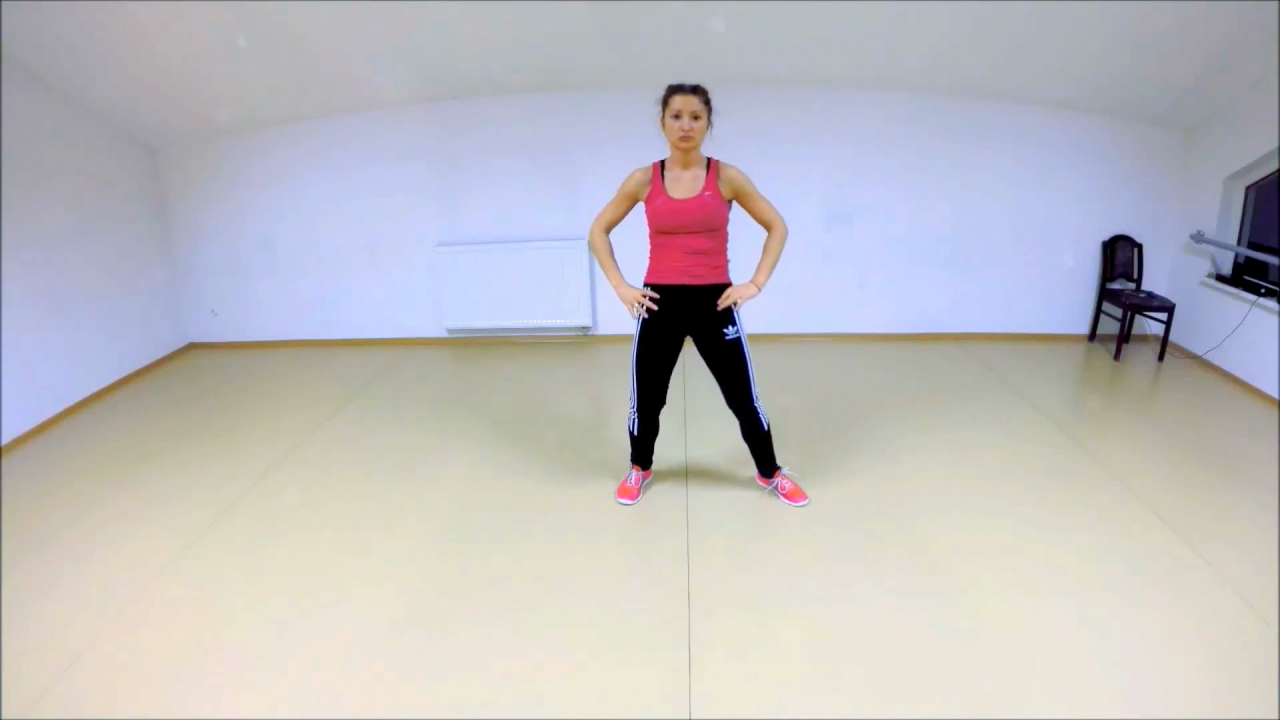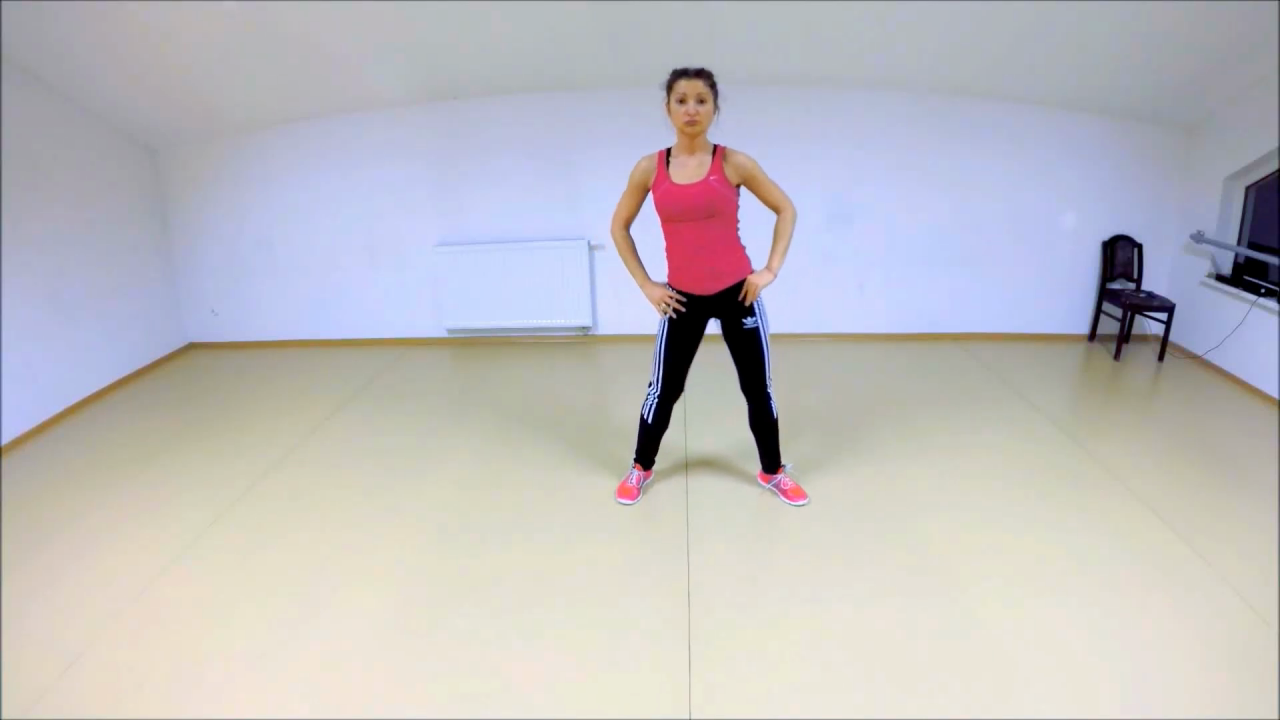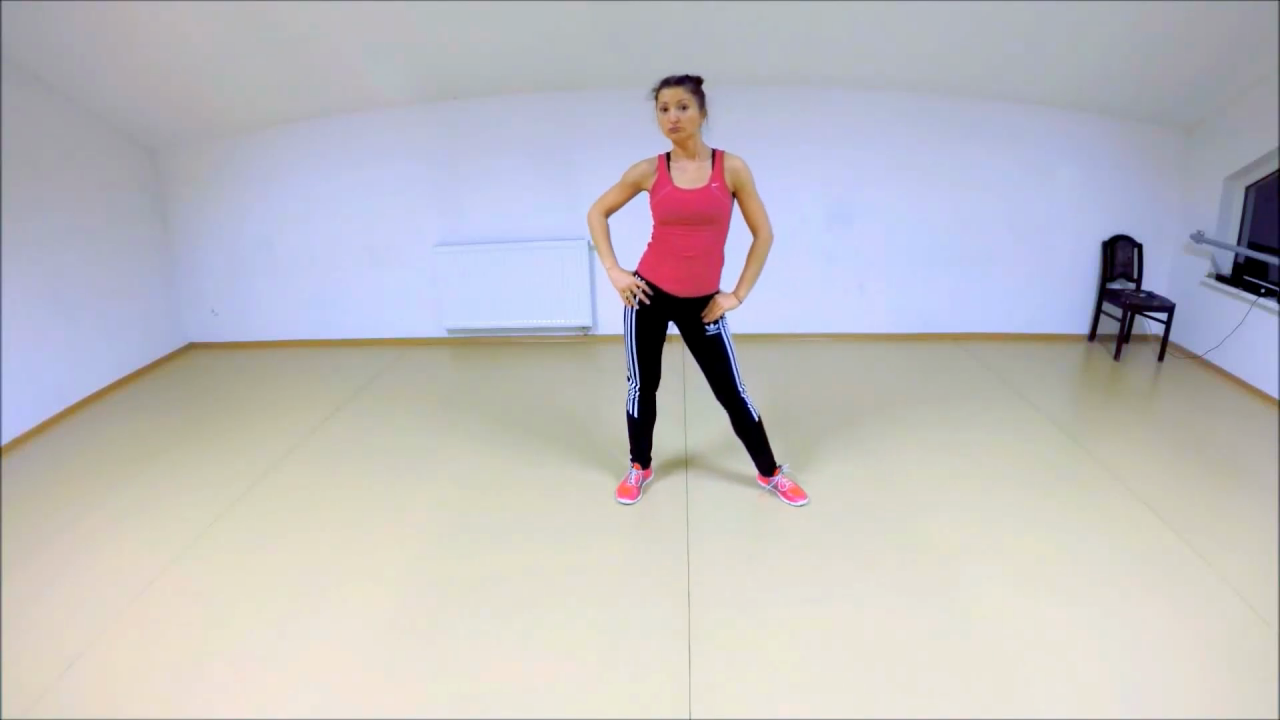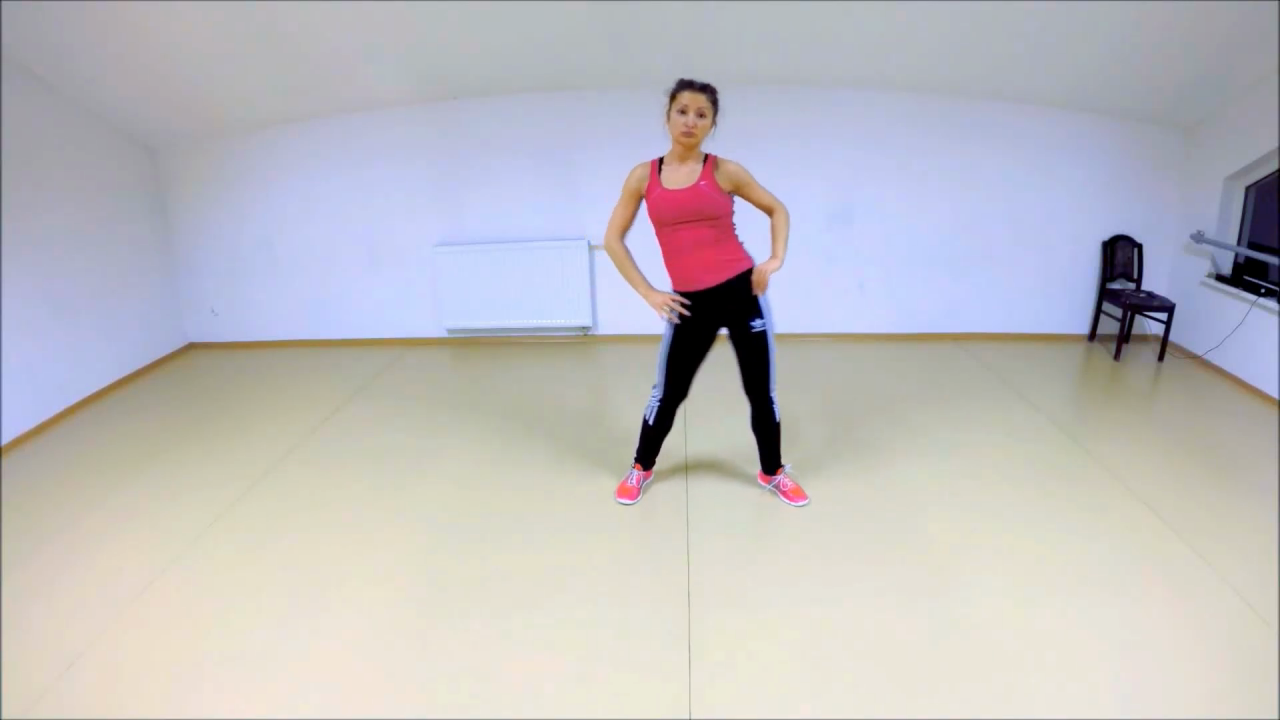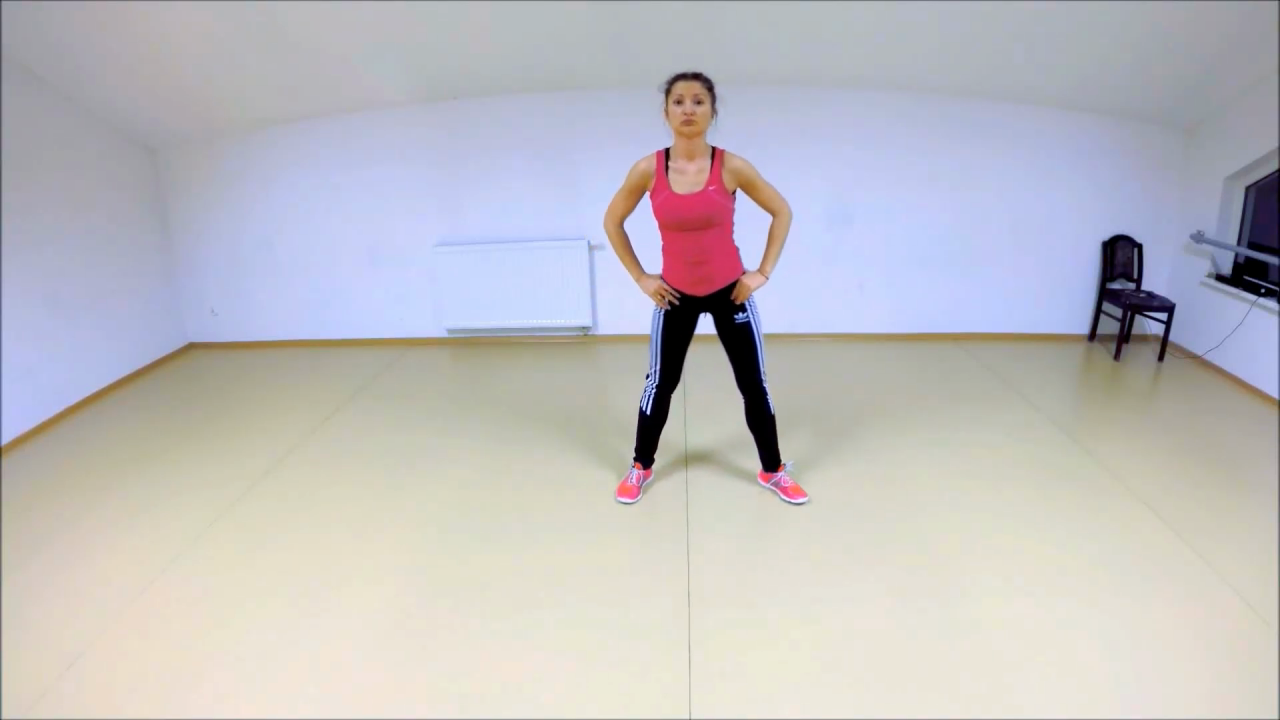
dt=0.7s
person 1, frame 1
left shoulder: (726, 176)
right shoulder: (643, 180)
left elbow: (777, 226)
right elbow: (599, 230)
left wrist: (755, 284)
right wrist: (620, 286)
left hip: (714, 302)
right hip: (660, 304)
left knee: (744, 401)
right knee: (646, 402)
left ankle: (770, 473)
right ankle: (639, 468)
person 1, frame 2
left shoulder: (735, 163)
right shoulder: (649, 168)
left elbow: (786, 210)
right elbow: (619, 227)
left wrist: (771, 269)
right wrist: (646, 285)
left hip: (738, 293)
right hip: (683, 299)
left knee: (758, 388)
right knee: (664, 389)
left ankle: (772, 472)
right ankle: (641, 468)
person 1, frame 3
left shoulder: (732, 168)
right shoulder: (648, 171)
left elbow: (763, 233)
right elbow: (597, 212)
left wrist: (738, 294)
right wrist: (613, 269)
left hip: (702, 303)
right hip: (648, 294)
left knee: (731, 391)
right knee: (643, 384)
left ankle: (769, 472)
right ankle: (639, 466)
person 1, frame 4
left shoulder: (724, 171)
right shoulder: (643, 175)
left elbow: (777, 209)
right elbow: (613, 239)
left wrist: (777, 258)
right wrist: (648, 293)
left hip: (743, 291)
right hip: (692, 302)
left knee: (761, 391)
right knee: (668, 392)
left ankle: (772, 472)
right ankle: (642, 467)
person 1, frame 5
left shoulder: (732, 167)
right shoulder: (647, 169)
left elbow: (782, 212)
right elbow: (613, 221)
left wrist: (763, 272)
right wrist: (641, 277)
left hip: (730, 291)
right hip: (675, 294)
left knee: (753, 384)
right knee: (660, 383)
left ankle: (772, 470)
right ankle: (641, 466)
